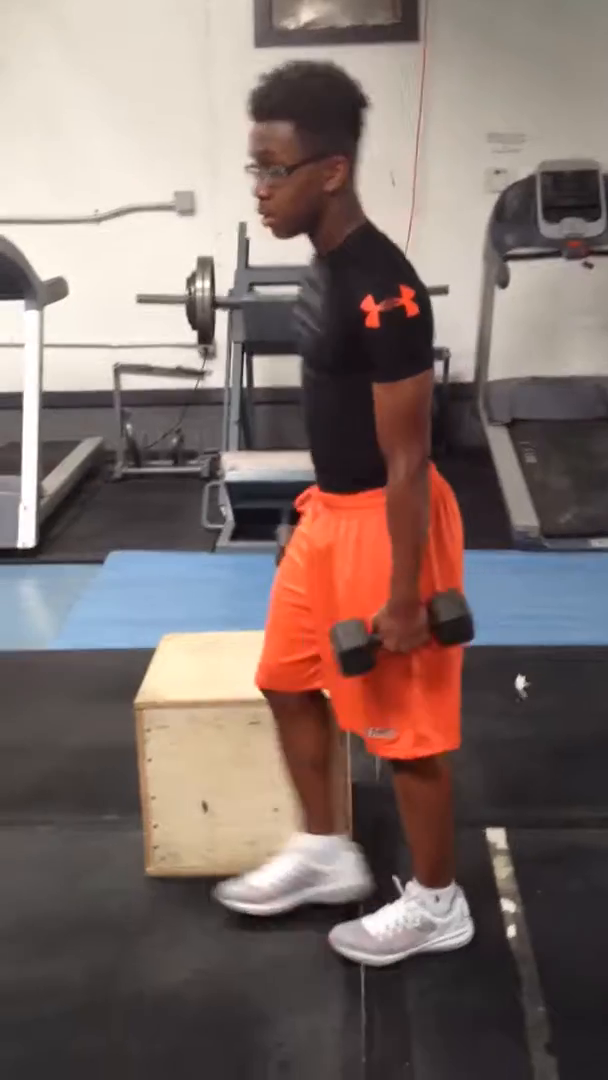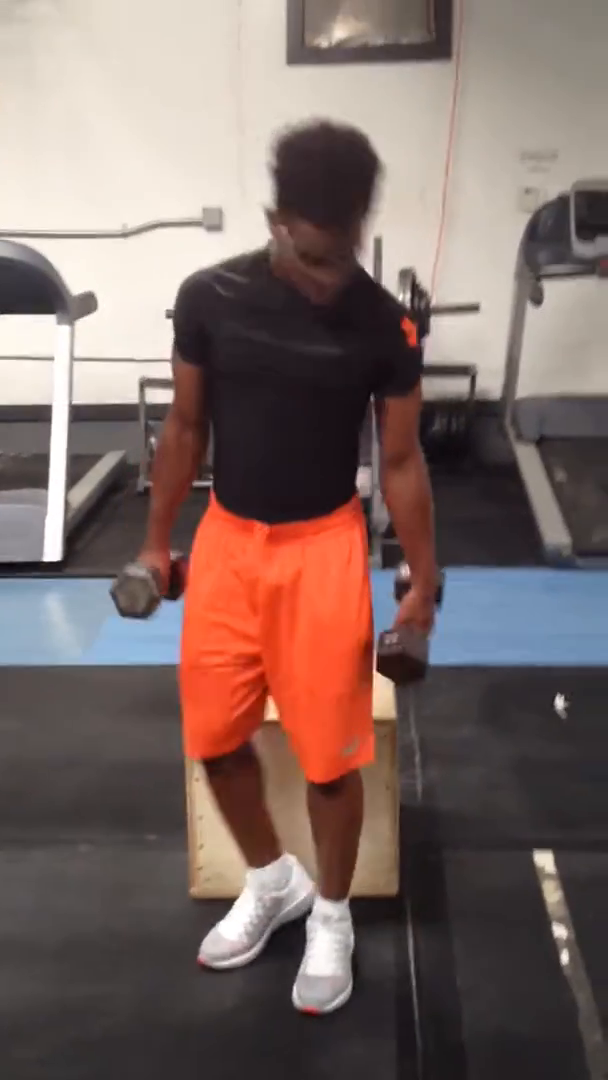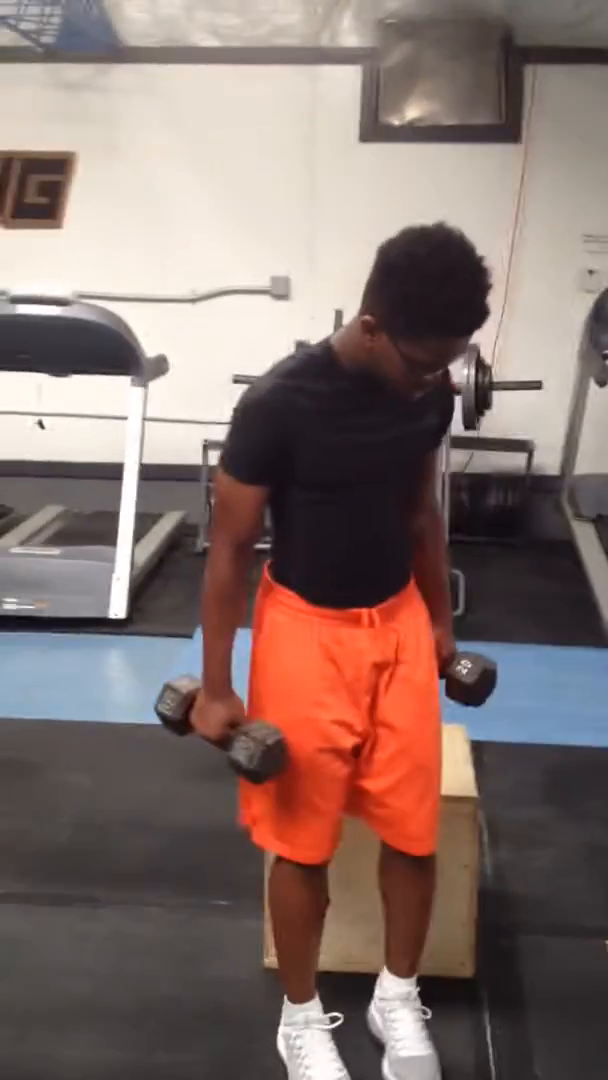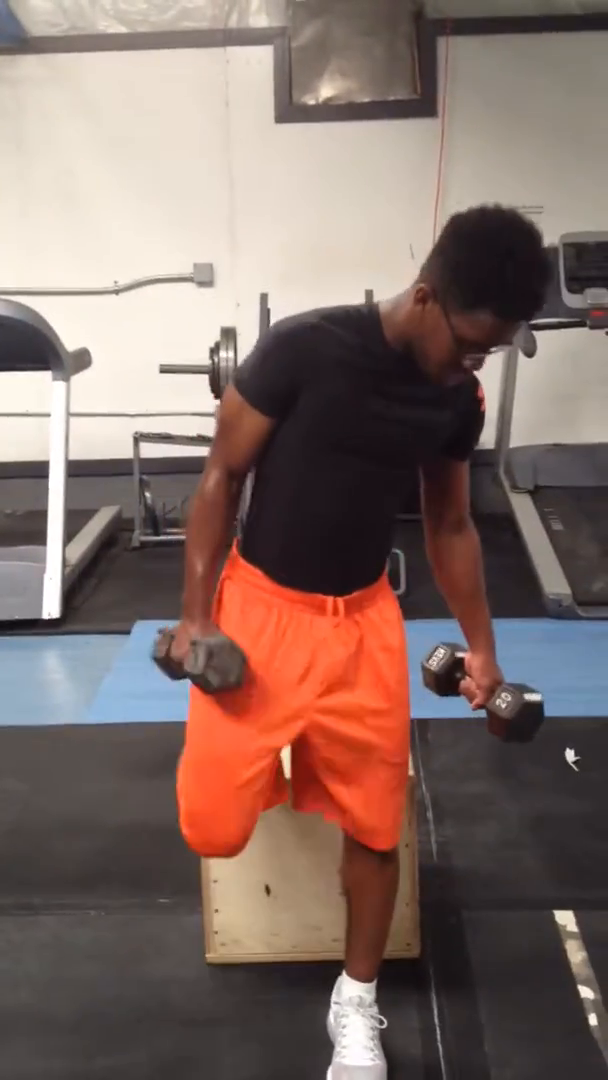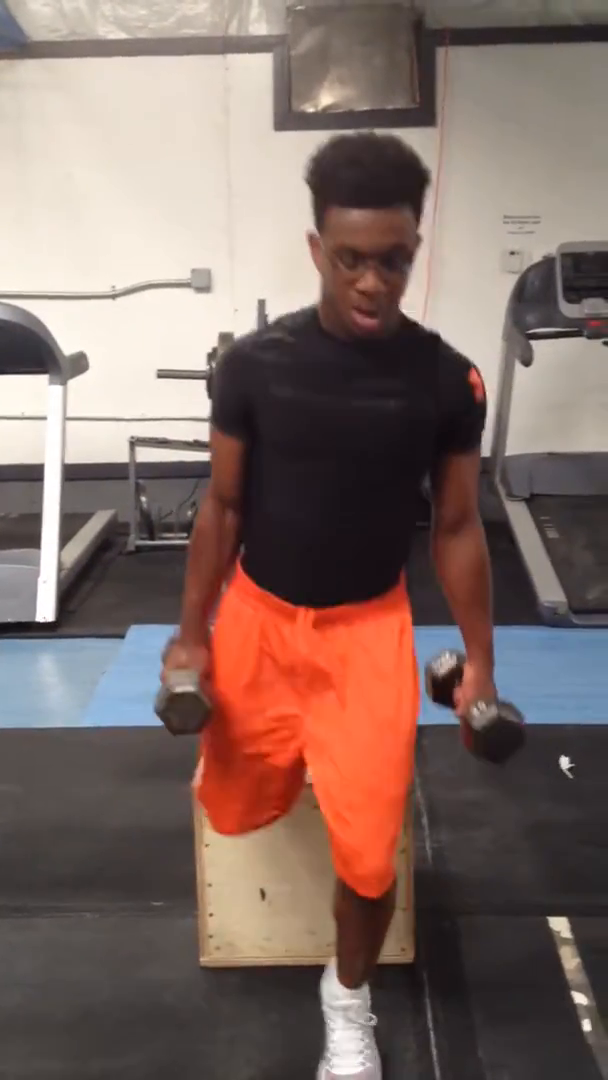
dt=1s
person 1, frame 1
left shoulder: (382, 292)
right shoulder: (326, 264)
left elbow: (407, 460)
left wrist: (405, 597)
left hip: (386, 522)
right hip: (332, 510)
left knee: (404, 726)
right knee: (287, 679)
left ankle: (436, 905)
right ankle: (324, 854)
person 1, frame 2
left shoulder: (384, 326)
right shoulder: (209, 298)
left elbow: (402, 462)
right elbow: (185, 428)
left wrist: (424, 584)
right wrist: (157, 541)
left hip: (323, 549)
right hip: (227, 541)
left knee: (329, 752)
right knee: (212, 737)
left ankle: (330, 918)
right ankle: (273, 880)
person 1, frame 3
left shoulder: (432, 392)
right shoulder: (278, 405)
right elbow: (229, 549)
left wrist: (440, 617)
right wrist: (215, 687)
left hip: (399, 625)
right hip: (307, 632)
left knee: (414, 832)
right knee: (303, 840)
left ankle: (398, 996)
person 1, frame 4
left shoulder: (457, 399)
right shoulder: (303, 348)
left elbow: (450, 527)
right elbow: (222, 477)
left wrist: (481, 648)
right wrist: (197, 612)
left hip: (365, 618)
right hip: (261, 603)
left knee: (374, 825)
right knee: (214, 824)
left ankle: (355, 1002)
right ankle: (212, 732)
person 1, frame 5
left shoulder: (447, 378)
right shoulder: (254, 364)
left elbow: (458, 527)
right elbow: (222, 508)
left wrist: (480, 659)
right wrist: (191, 633)
left hip: (369, 633)
right hip: (258, 620)
left knee: (367, 857)
right knee: (238, 809)
left ankle: (348, 999)
right ankle: (292, 764)
